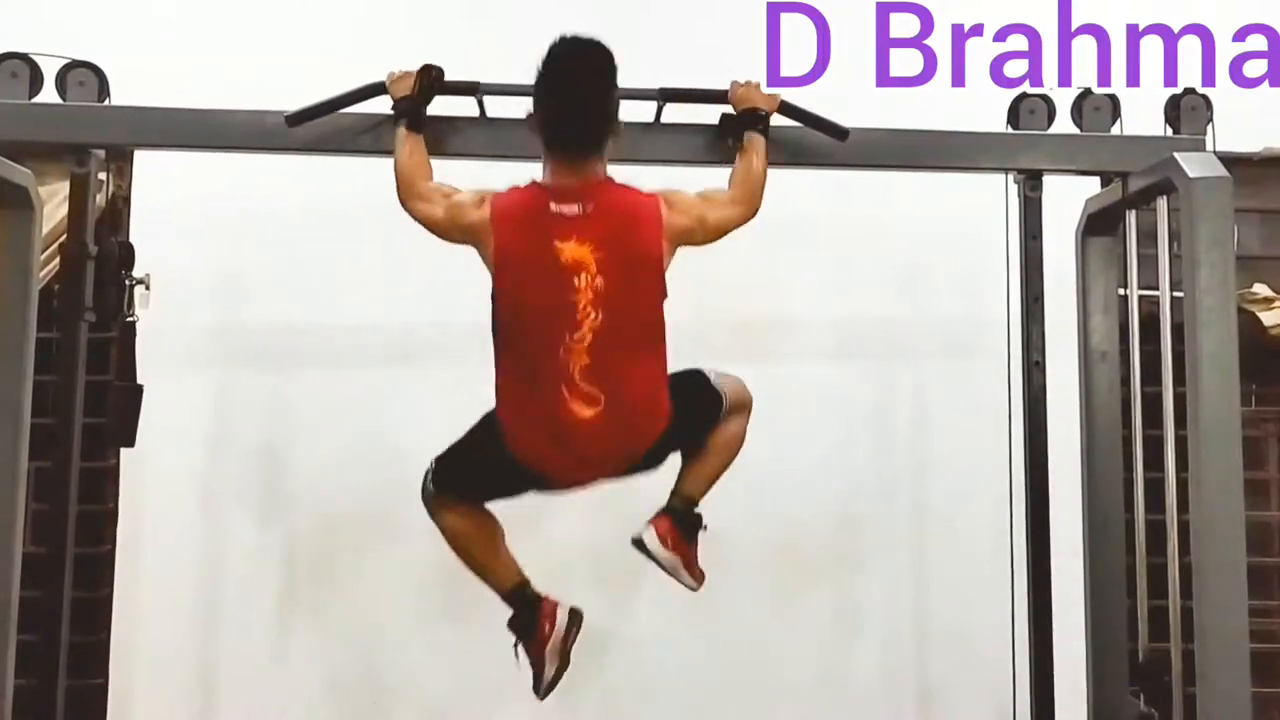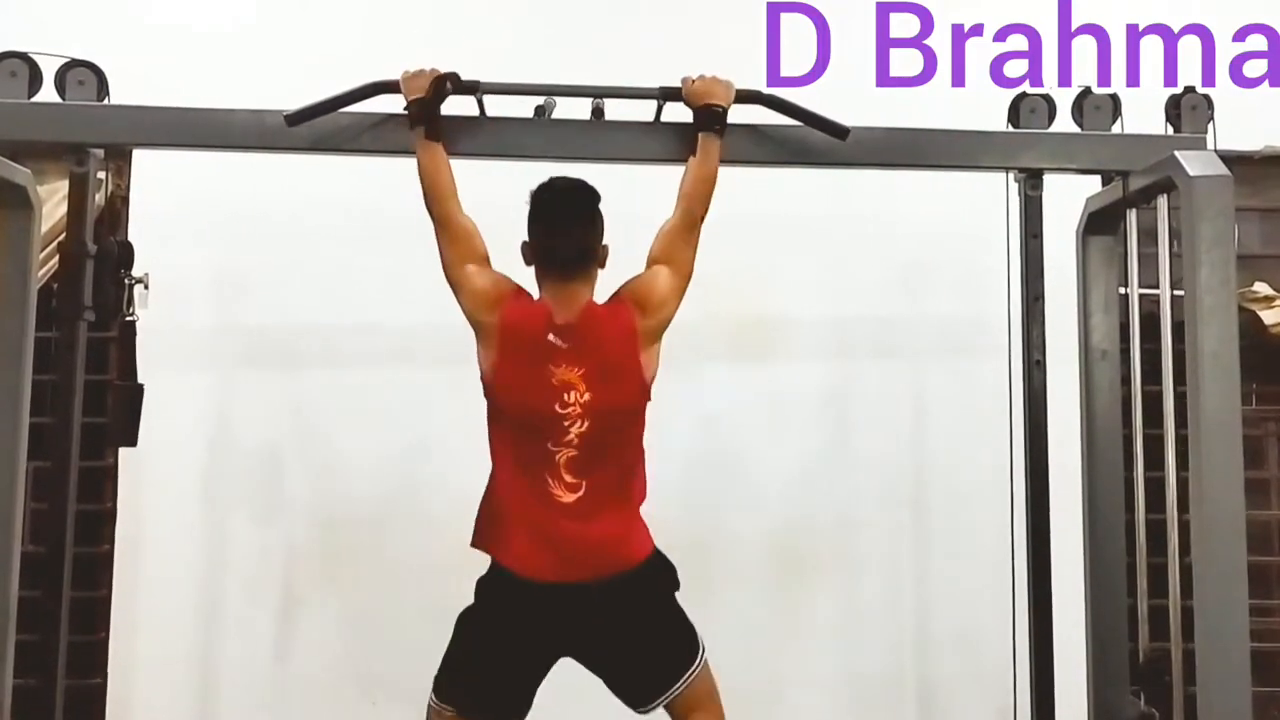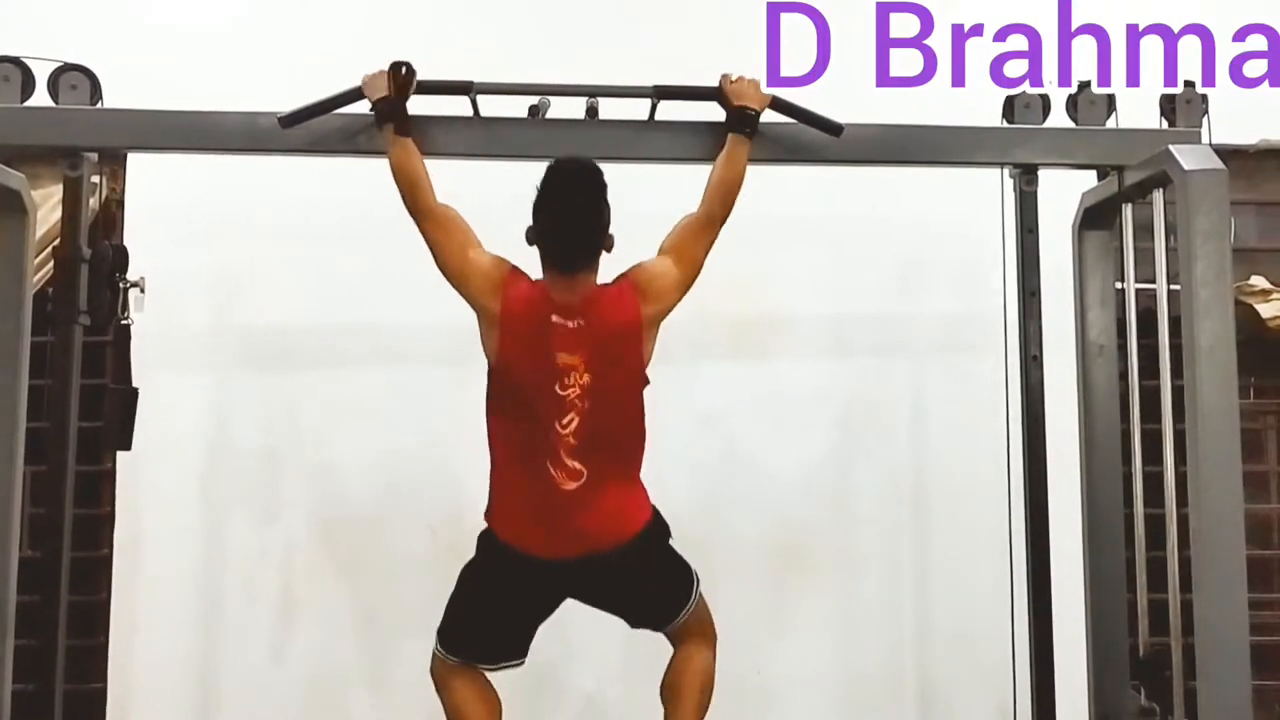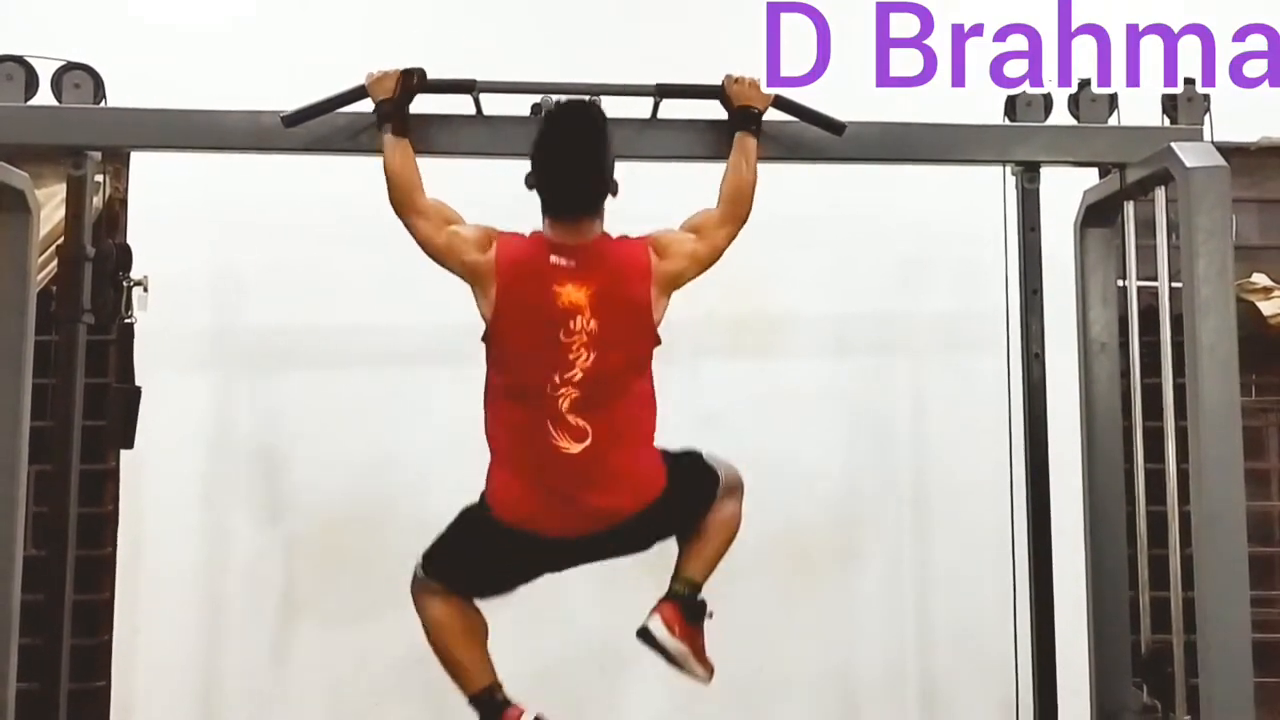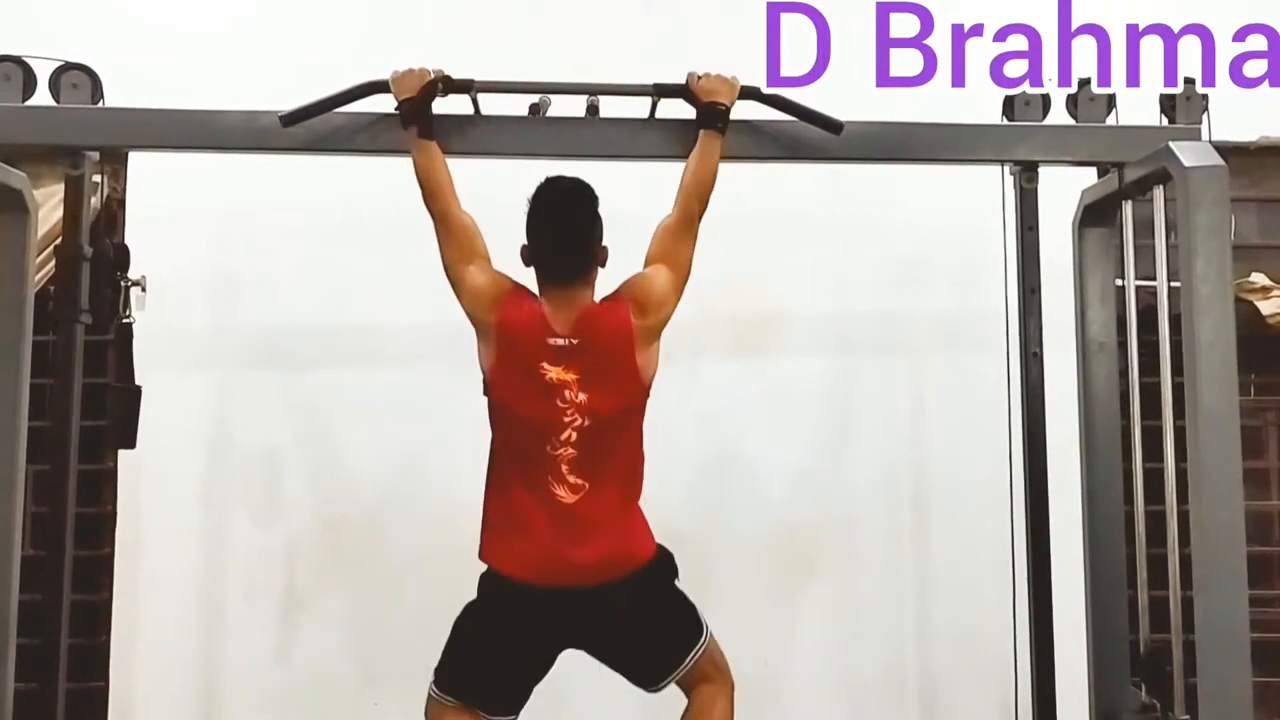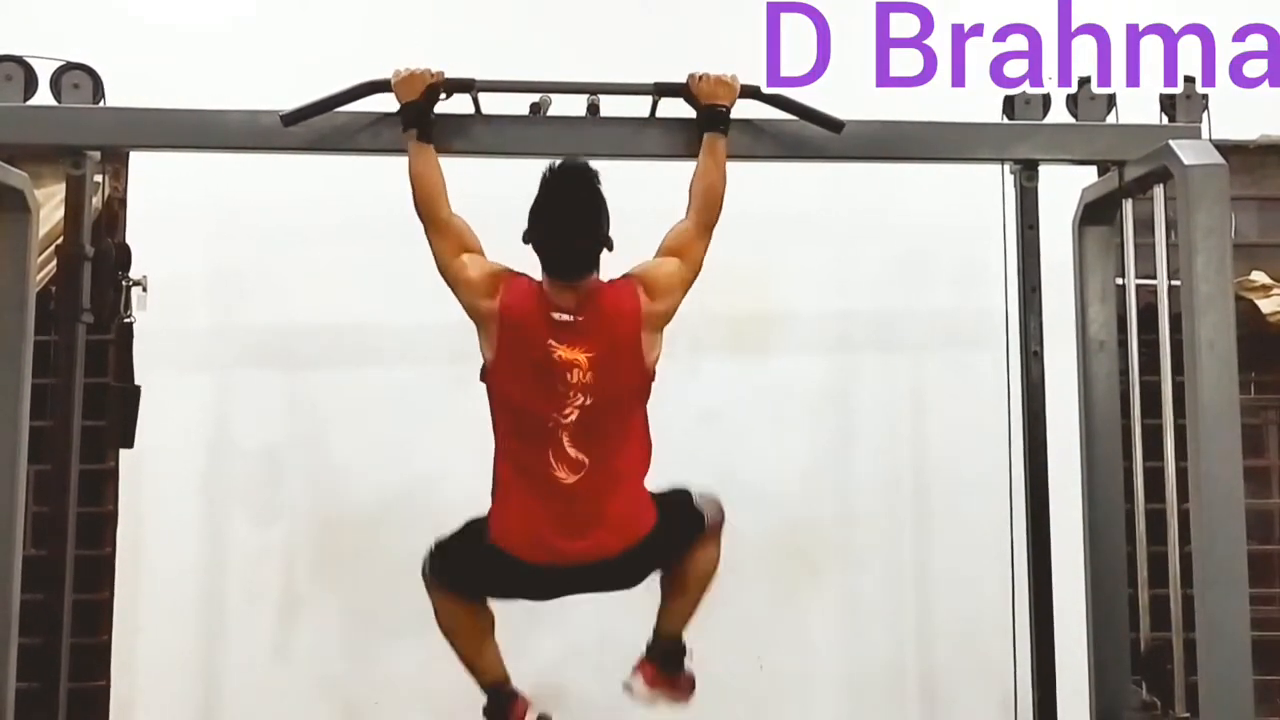
dt=0.7s
person 1, frame 1
left shoulder: (495, 216)
right shoulder: (658, 215)
left elbow: (416, 199)
right elbow: (742, 205)
left wrist: (407, 115)
right wrist: (755, 124)
left hip: (530, 449)
right hip: (636, 427)
left knee: (443, 490)
right knee: (731, 402)
left ankle: (536, 611)
right ankle: (675, 521)
person 1, frame 2
left shoulder: (495, 320)
right shoulder: (640, 321)
left elbow: (446, 215)
right elbow: (689, 218)
left wrist: (424, 119)
right wrist: (710, 121)
left hip: (519, 584)
right hip: (624, 577)
person 1, frame 3
left shoulder: (499, 302)
right shoulder: (643, 303)
left elbow: (424, 206)
right elbow: (711, 214)
left wrist: (392, 114)
right wrist: (742, 121)
left hip: (518, 551)
right hip: (623, 544)
right knee: (697, 635)
person 1, frame 4
left shoulder: (492, 265)
right shoulder: (650, 267)
left elbow: (412, 208)
right elbow: (729, 217)
left wrist: (391, 116)
right wrist: (746, 122)
left hip: (519, 522)
right hip: (631, 504)
left knee: (434, 589)
right knee: (724, 487)
right ankle: (679, 607)
person 1, frame 5
left shoulder: (497, 321)
right shoulder: (638, 323)
left elbow: (446, 215)
right elbow: (687, 215)
left wrist: (416, 117)
right wrist: (713, 118)
left hip: (519, 587)
right hip: (625, 580)
person 1, frame 6
left shoulder: (498, 306)
right shoulder: (643, 307)
left elbow: (438, 221)
right elbow: (701, 221)
left wrist: (417, 120)
right wrist: (715, 120)
left hip: (517, 555)
right hip: (626, 546)
left knee: (445, 575)
right knee: (705, 519)
right ankle: (663, 658)
